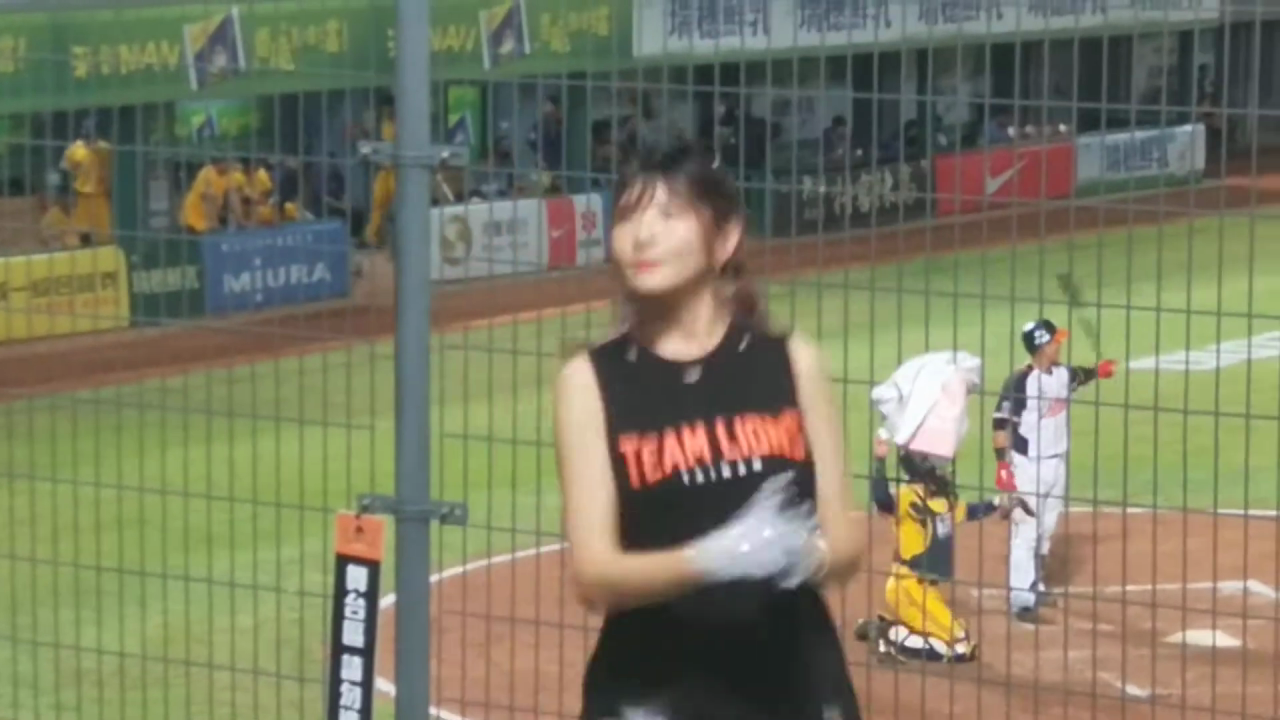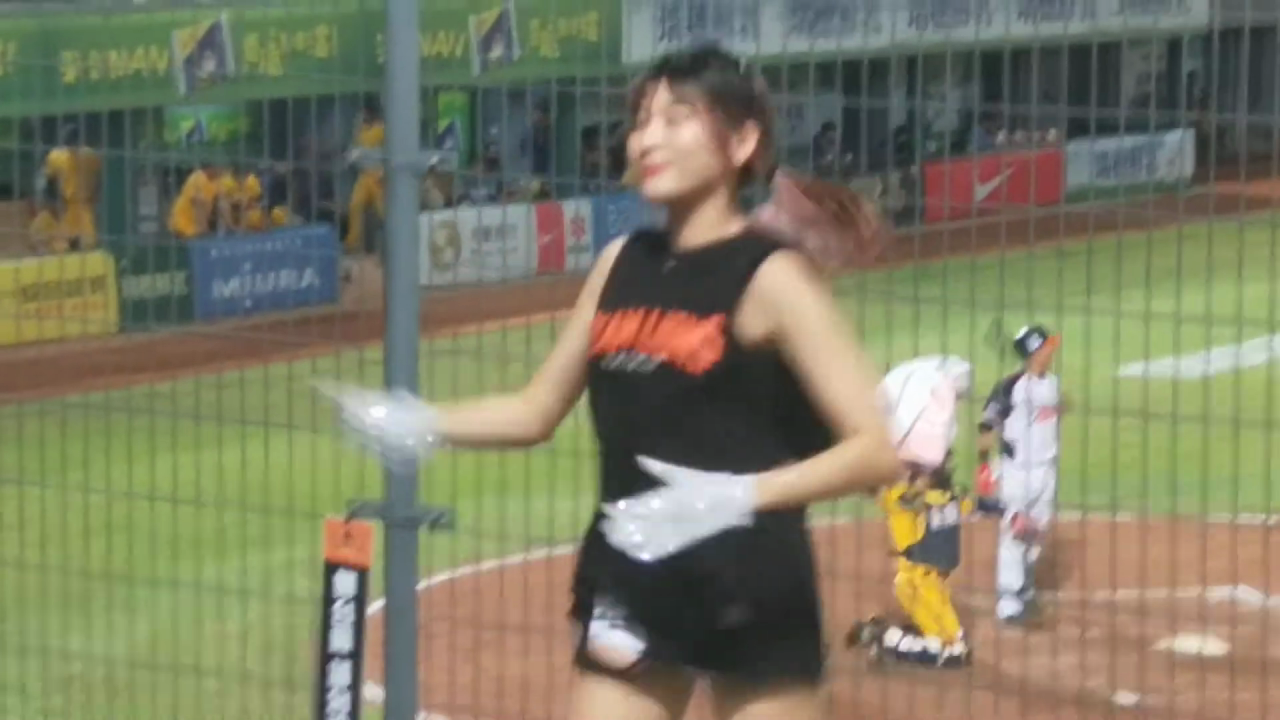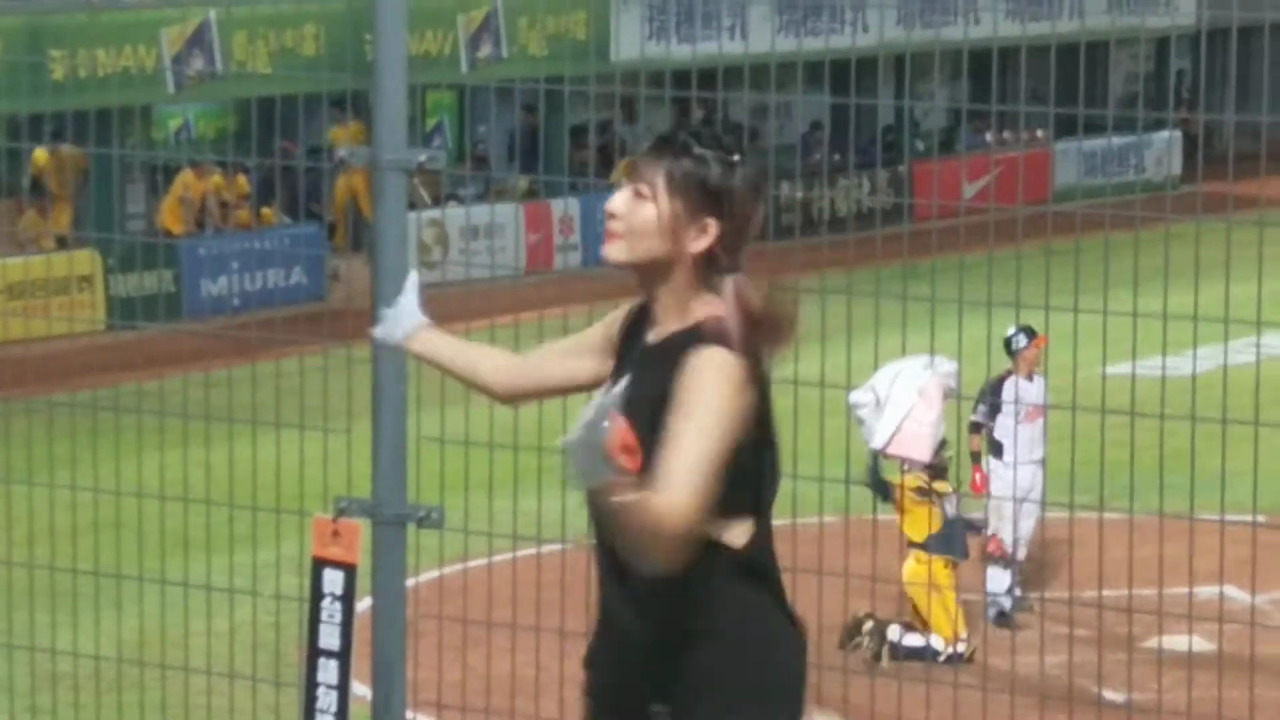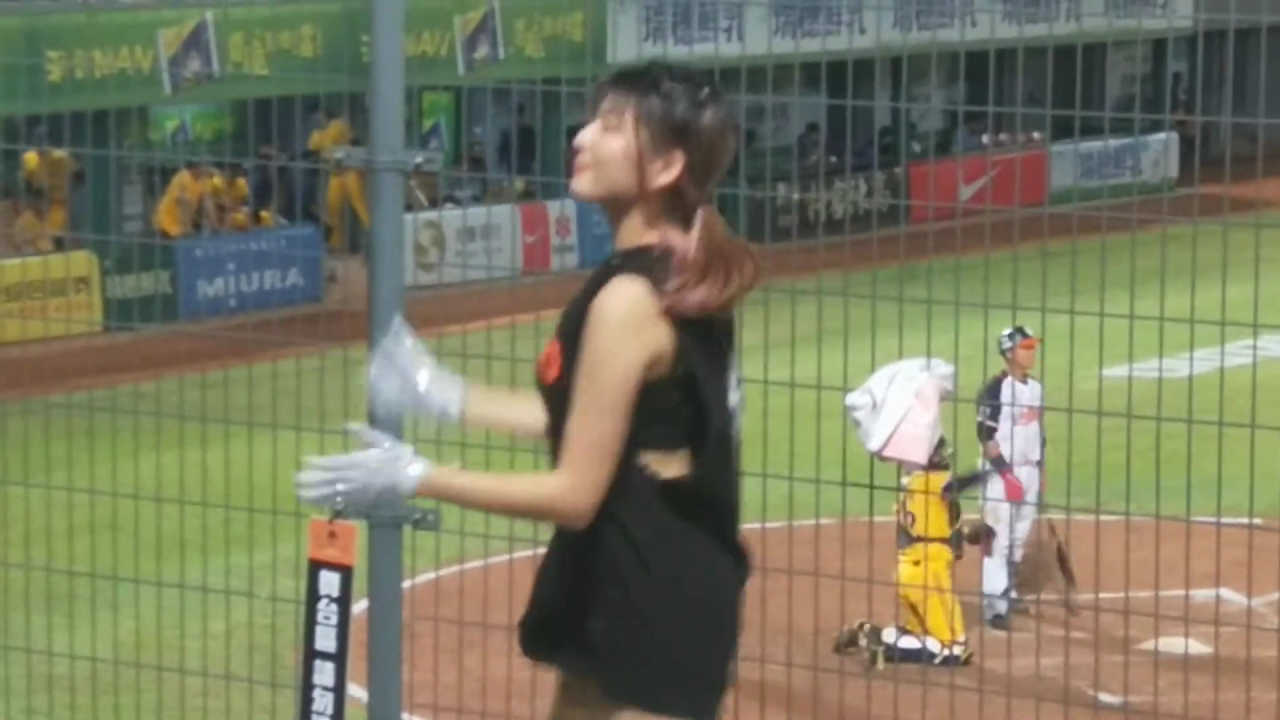
dt=0.2s
person 1, frame 1
left shoulder: (793, 364)
right shoulder: (591, 381)
left elbow: (844, 542)
right elbow: (595, 577)
left wrist: (798, 554)
right wrist: (712, 558)
person 1, frame 2
left shoulder: (773, 277)
right shoulder: (623, 261)
left elbow: (874, 451)
right elbow: (535, 412)
left wrist: (737, 497)
right wrist: (418, 426)
left hip: (750, 590)
right hip: (633, 586)
person 1, frame 3
left shoulder: (714, 367)
right shoulder: (638, 328)
left elbow: (662, 543)
right elbow: (520, 375)
left wrist: (605, 479)
right wrist: (411, 332)
left hip: (730, 667)
right hip: (652, 664)
person 1, frame 4
left shoulder: (628, 301)
right shoulder: (670, 279)
left elbow: (576, 495)
right elbow: (565, 415)
left wrist: (417, 476)
right wrist: (446, 397)
left hip: (658, 598)
right hip: (615, 585)
person 2, frame 1
left shoulder: (1062, 373)
right shoulder: (1020, 381)
right elbow: (1001, 423)
left wrist: (1096, 371)
right wrist: (1002, 464)
left hip: (1057, 463)
right hip: (1028, 465)
left knee: (1046, 529)
right knee: (1025, 531)
left ankle: (1035, 585)
right ankle: (1021, 598)
person 2, frame 2
left shoulder: (1050, 384)
right shoulder: (1012, 386)
right elbow: (988, 425)
right wrist: (984, 467)
left hip: (1046, 469)
right hip: (1017, 470)
left knee: (1034, 534)
right knee: (1012, 536)
left ankle: (1023, 591)
right ankle: (1009, 605)
person 2, frame 3
left shoulder: (1040, 384)
right shoulder: (998, 386)
right elbow: (977, 426)
right wrist: (976, 467)
left hip: (1034, 468)
right hip: (1005, 470)
left knee: (1023, 535)
right knee: (1000, 538)
left ankle: (1011, 590)
right ankle: (997, 604)
person 2, frame 4
left shoulder: (1035, 387)
right shoulder: (995, 388)
right elbow: (987, 436)
left wrist: (1040, 470)
right wrist: (1005, 474)
left hip: (1030, 471)
right hip: (1004, 473)
left knee: (1020, 538)
right knee: (999, 539)
left ankle: (1007, 592)
right ankle: (994, 605)
person 3, frame 1
left shoulder: (943, 498)
right shoulder: (908, 499)
left elbow: (968, 512)
right elbow: (882, 500)
left wrist: (1000, 504)
right wrist: (880, 460)
left hip: (927, 585)
right hip: (912, 586)
right knee: (961, 649)
left ankle: (883, 626)
right ankle: (890, 637)
person 3, frame 2
left shoulder: (949, 493)
right shoulder: (899, 494)
left elbow: (978, 504)
left wrist: (1008, 512)
left hip: (935, 579)
right hip: (919, 580)
right knee: (955, 651)
left ankle: (876, 631)
right ankle: (883, 639)
person 3, frame 3
left shoulder: (940, 486)
right shoulder: (912, 486)
left elbow: (954, 517)
right elbow: (877, 482)
left hip: (940, 572)
right hip: (927, 573)
left knee: (923, 630)
right knee: (956, 649)
left ankle: (872, 629)
right ankle: (886, 638)
person 3, frame 4
left shoulder: (911, 483)
right shoulder: (933, 480)
right elbow: (957, 483)
left wrist: (965, 533)
left hip: (911, 569)
right hip: (927, 571)
left knee: (920, 635)
right knee: (953, 649)
left ankle: (867, 634)
right ankle: (882, 639)
